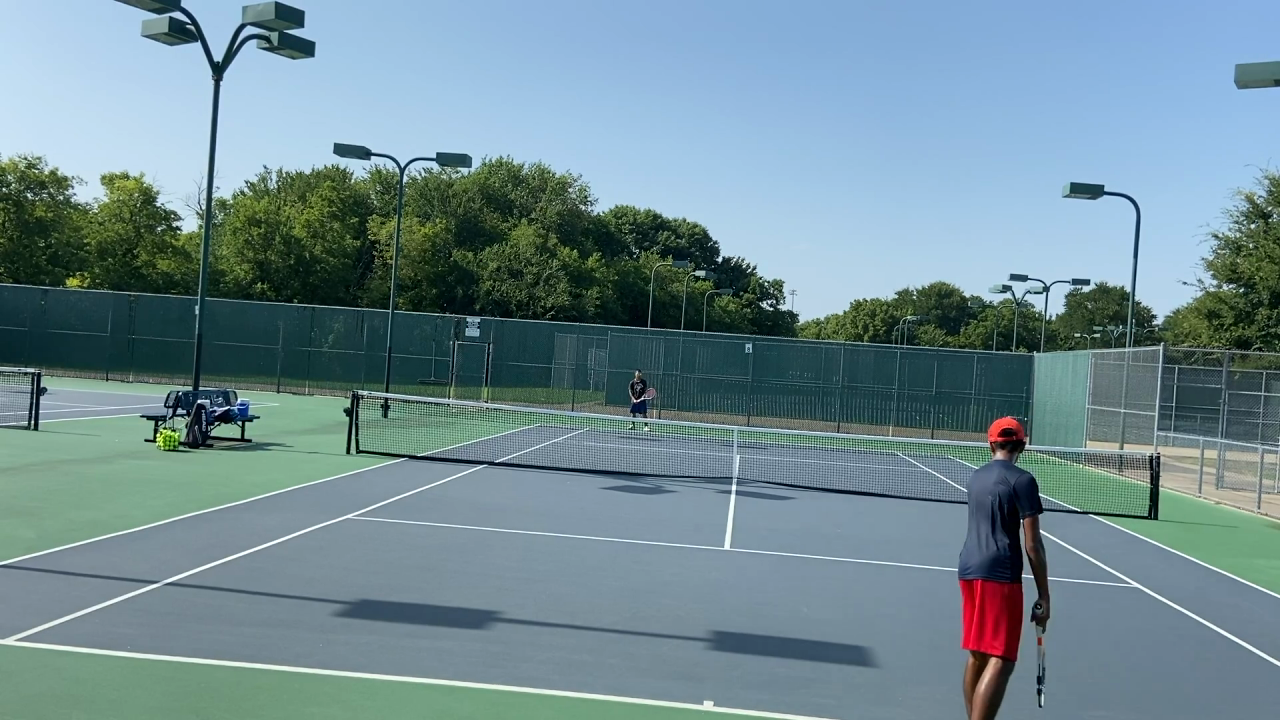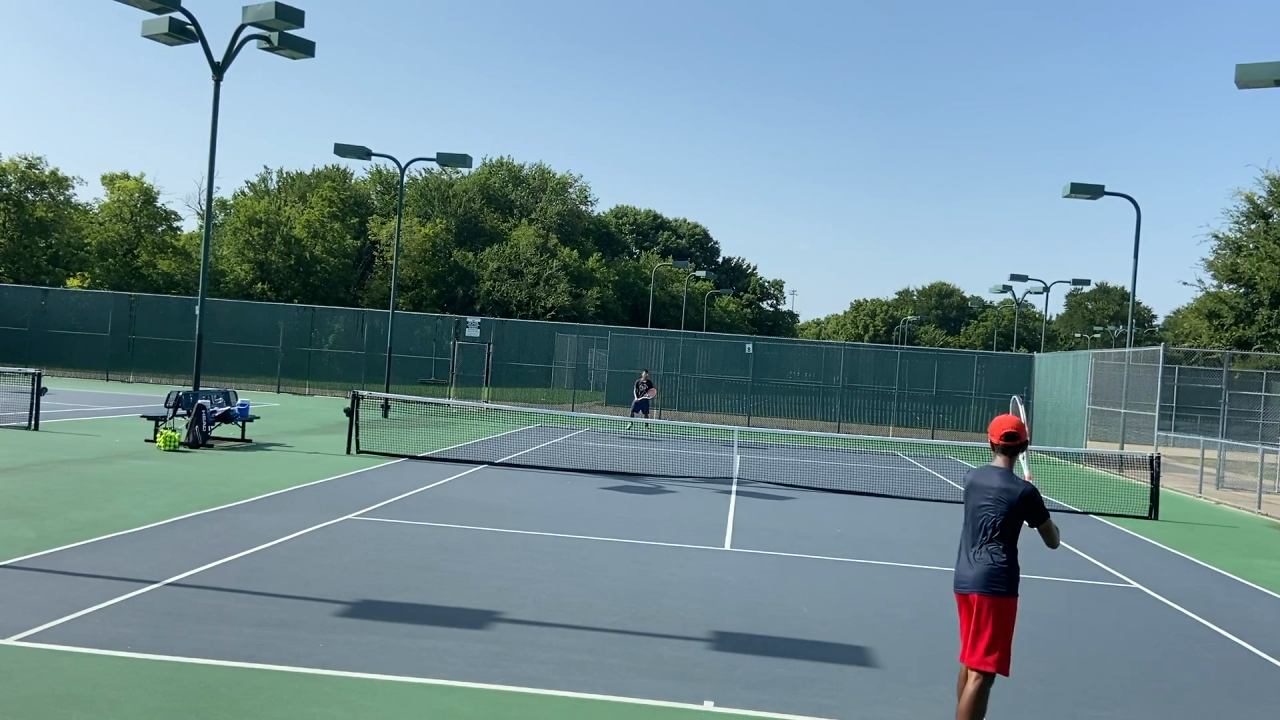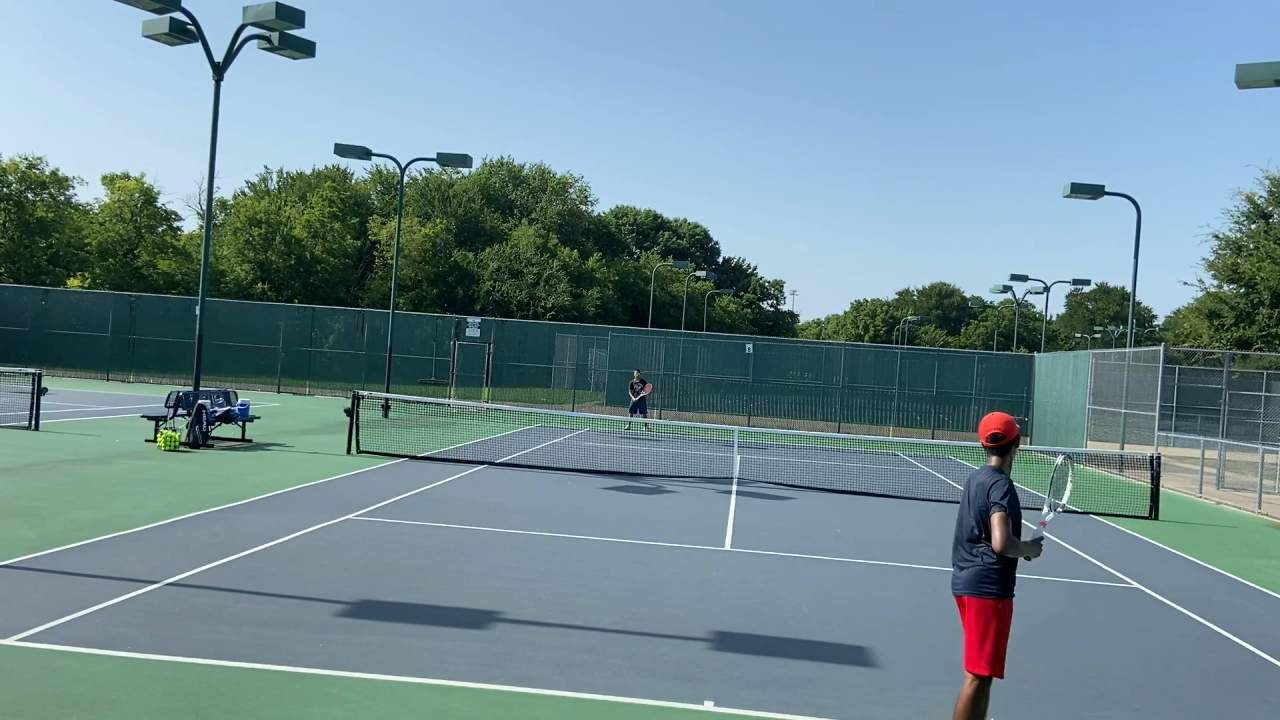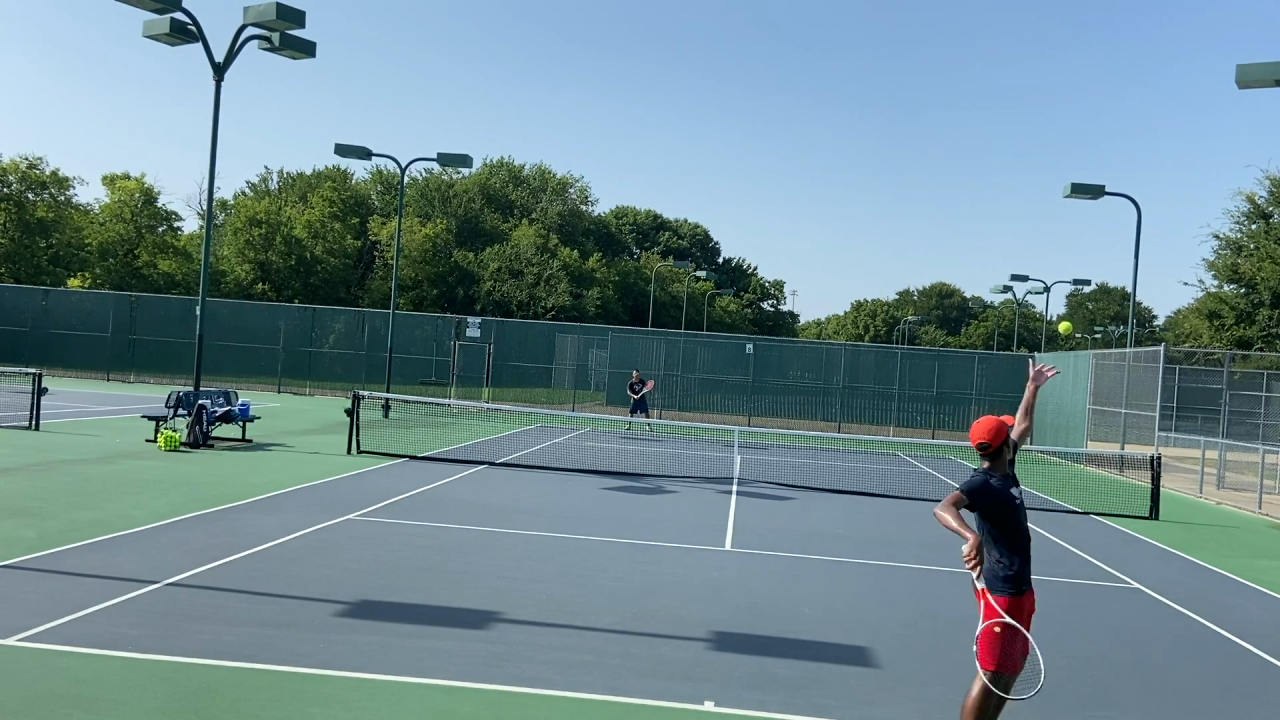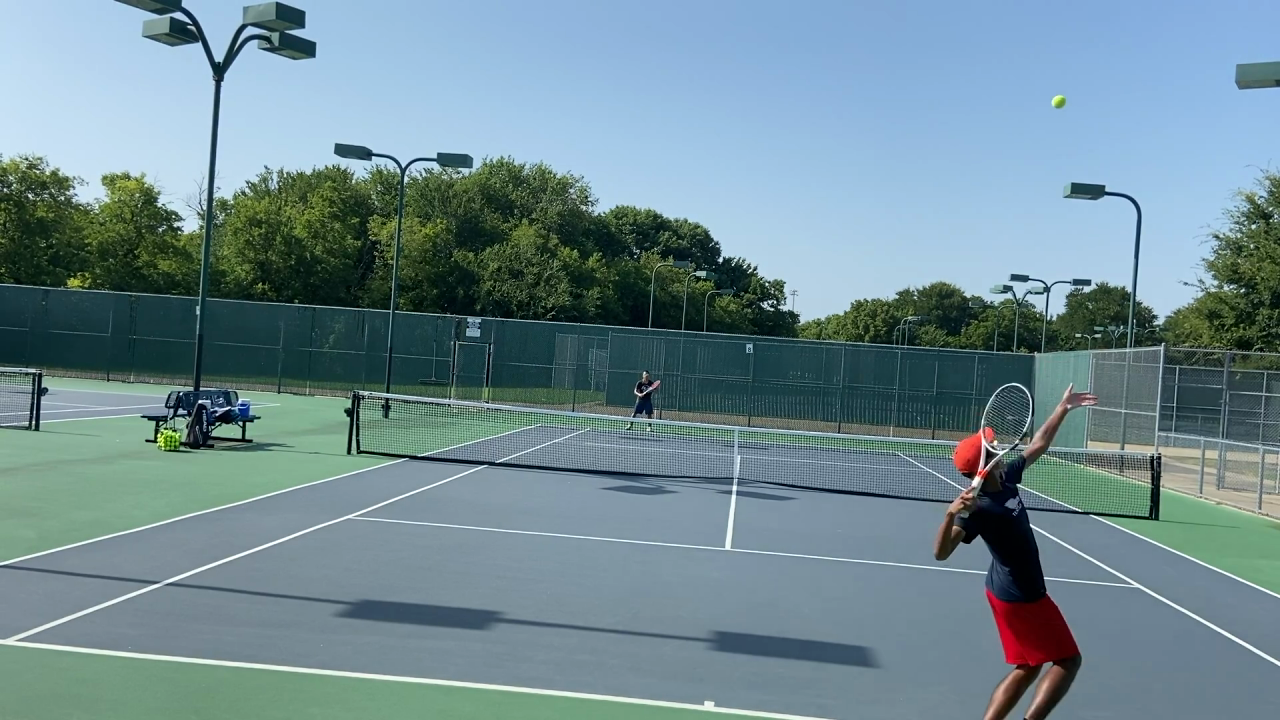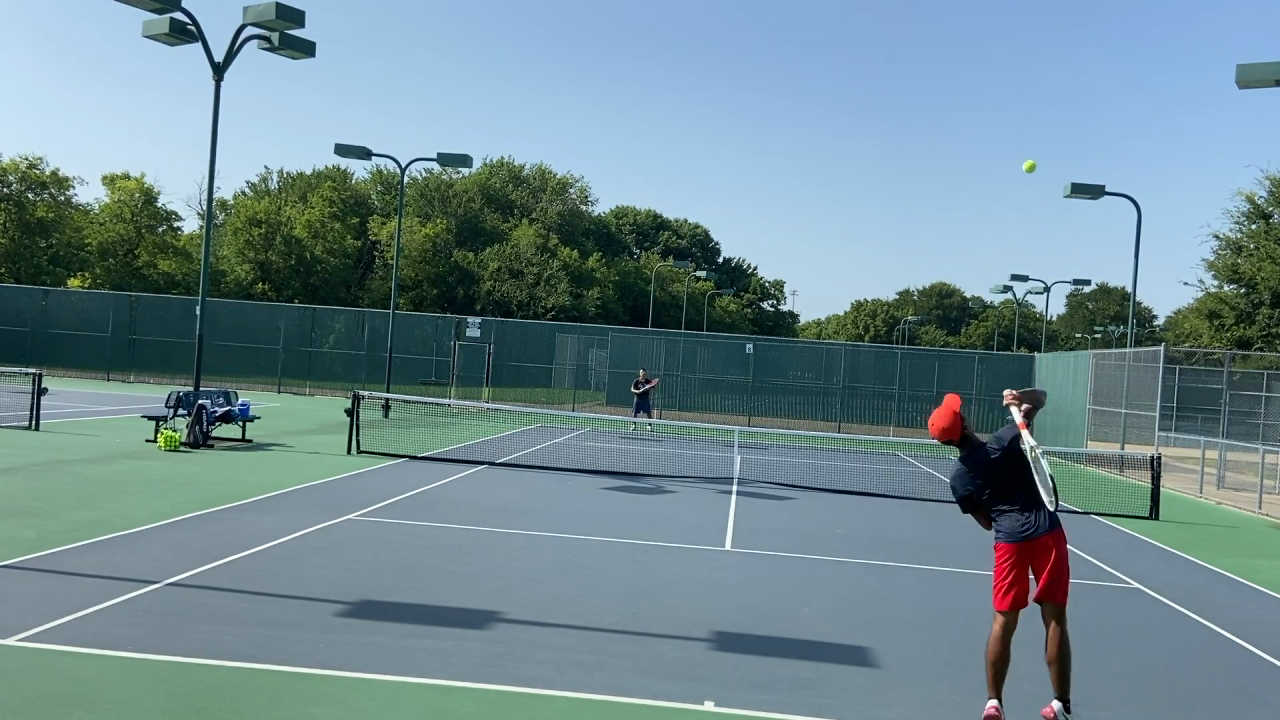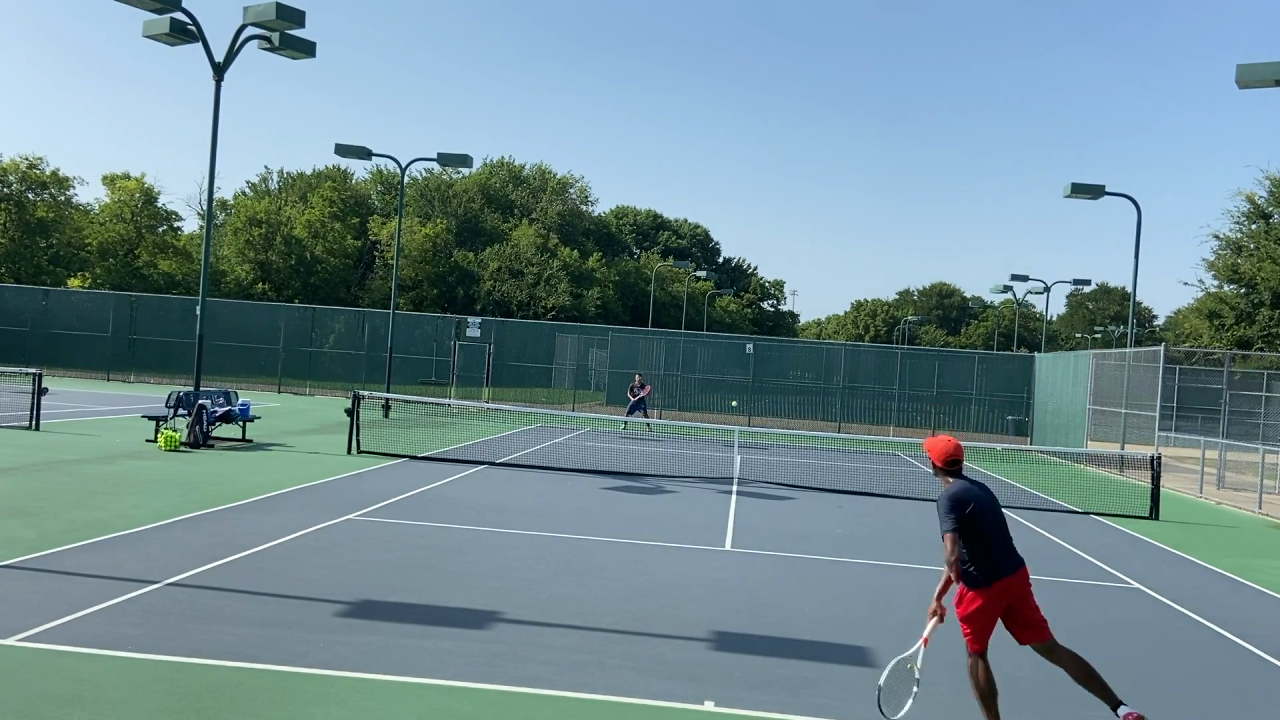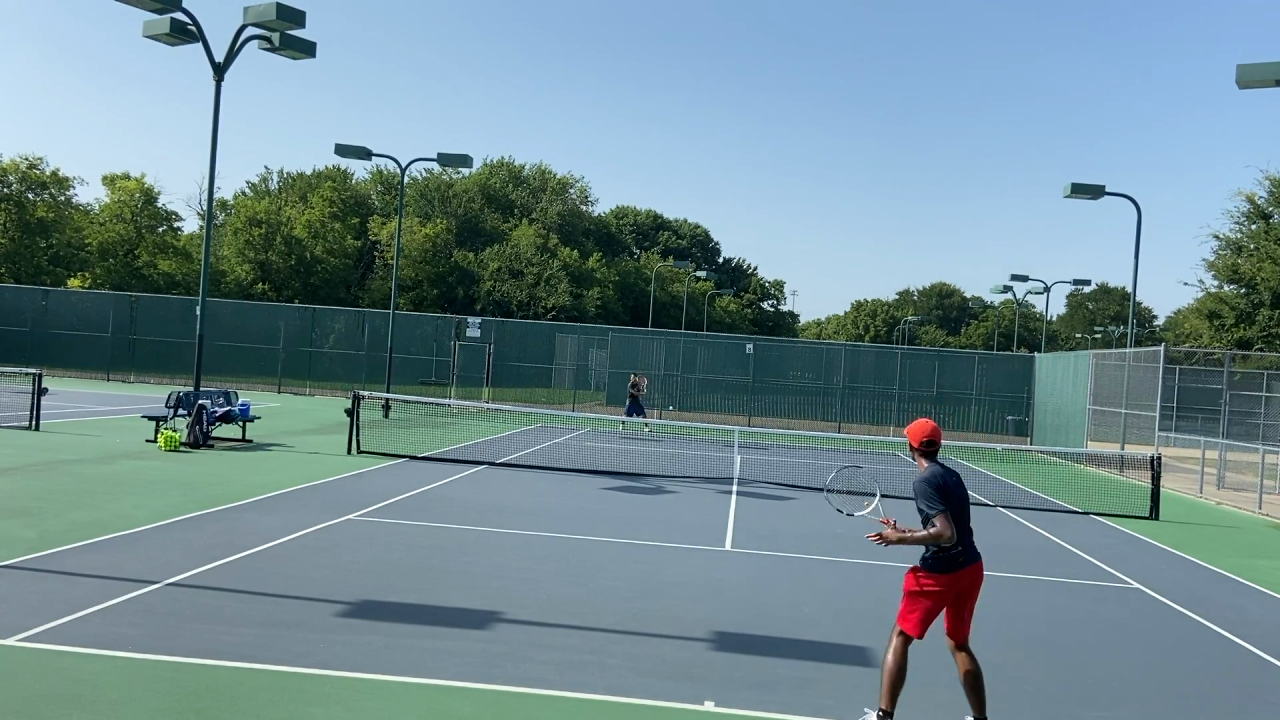
dt=0.4s
person 1, frame 1
left shoulder: (976, 477)
right shoulder: (1022, 480)
right elbow: (1033, 542)
right wrist: (1044, 595)
left hip: (969, 569)
right hip: (999, 574)
left knee: (978, 655)
right knee: (1000, 661)
person 1, frame 2
left shoulder: (972, 478)
right shoulder: (1024, 491)
right elbow: (1053, 541)
right wrist: (1042, 511)
left hip: (964, 580)
right hip: (995, 585)
left knee: (970, 664)
right knee: (983, 673)
person 1, frame 3
left shoulder: (977, 478)
right shoulder: (1001, 484)
right elbow: (1001, 544)
right wrist: (1031, 548)
left hip: (967, 582)
right hip: (986, 587)
left knee: (982, 669)
right knee: (979, 675)
person 1, frame 4
left shoulder: (1001, 467)
right shoulder: (981, 484)
left elbow: (1023, 425)
right elbow: (942, 509)
left wrist: (1033, 386)
right wrist: (967, 535)
left hip: (1016, 586)
right hip: (1002, 588)
left knee: (1012, 664)
right knee: (992, 673)
person 1, frame 5
left shoulder: (1005, 476)
right shoulder: (978, 507)
left elbow: (1037, 445)
right elbow: (941, 552)
left wrist: (1063, 407)
right wrist: (952, 512)
left hip: (1010, 590)
right hip: (1023, 596)
left knee: (1027, 666)
right knee: (1067, 660)
person 1, frame 6
left shoulder: (958, 479)
right shoulder: (1003, 443)
right elbow: (1039, 400)
left hip: (1007, 544)
right hip: (1047, 535)
left knee: (1005, 622)
right knee: (1055, 621)
person 1, frame 7
left shoulder: (947, 499)
right shoulder: (980, 489)
left elbow: (953, 557)
left wrist: (941, 592)
right wrist: (943, 588)
left hip: (984, 586)
right hip: (1014, 575)
left knee: (976, 654)
right knee: (1051, 649)
person 1, frame 8
left shoulder: (924, 482)
right shoulder: (954, 477)
left elbow: (947, 535)
left wrist: (900, 538)
right wrist: (915, 533)
left hip: (939, 573)
right hip: (971, 568)
left knee: (899, 640)
right knee: (958, 645)
